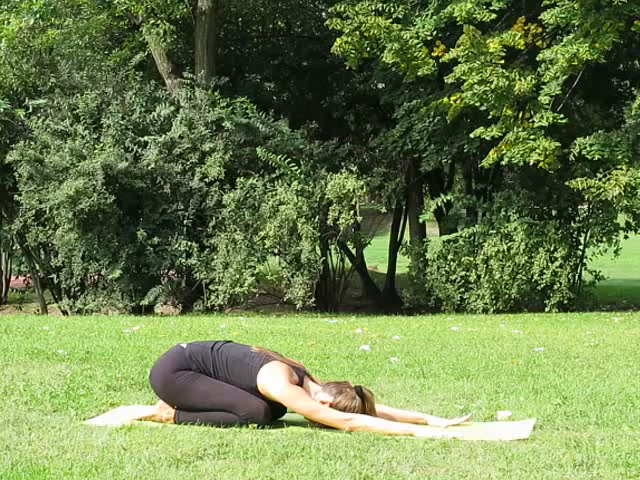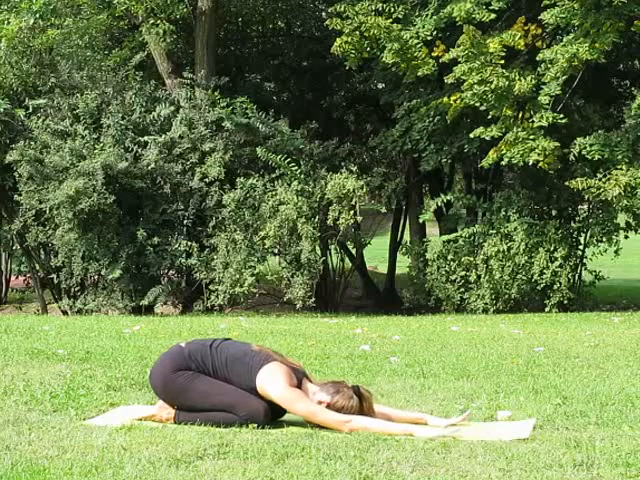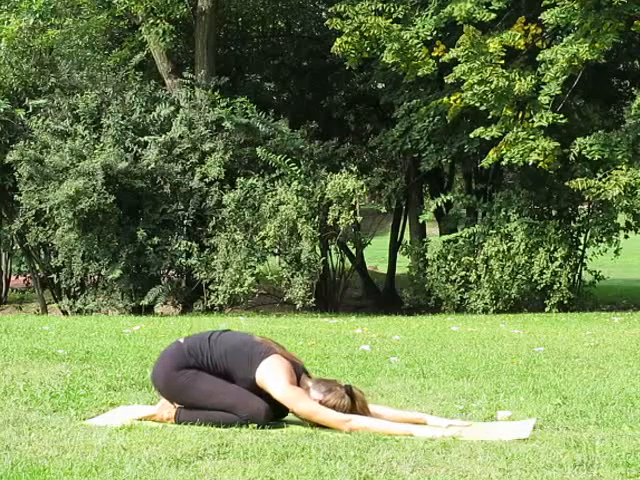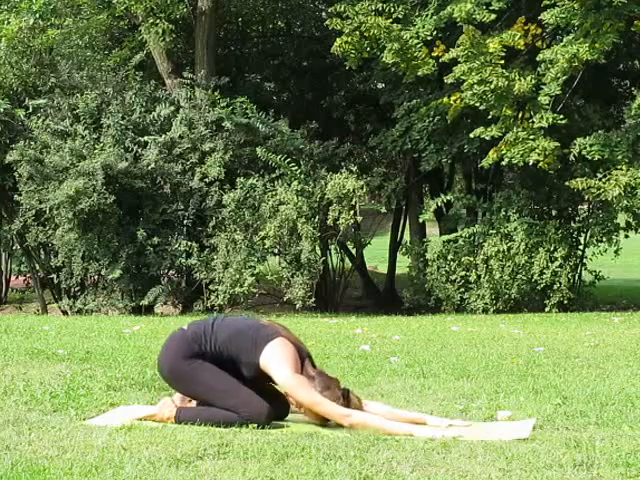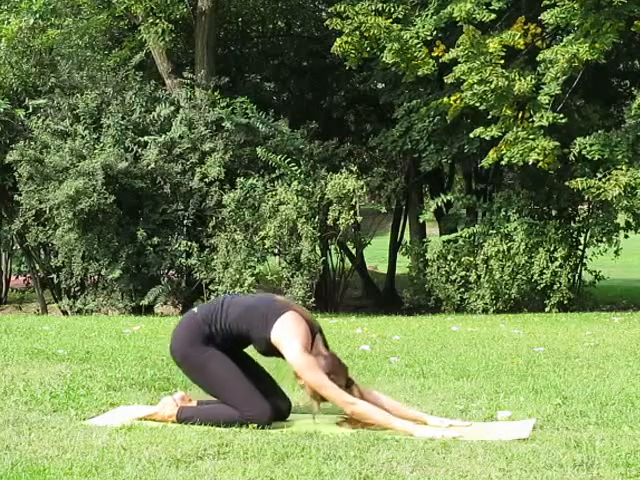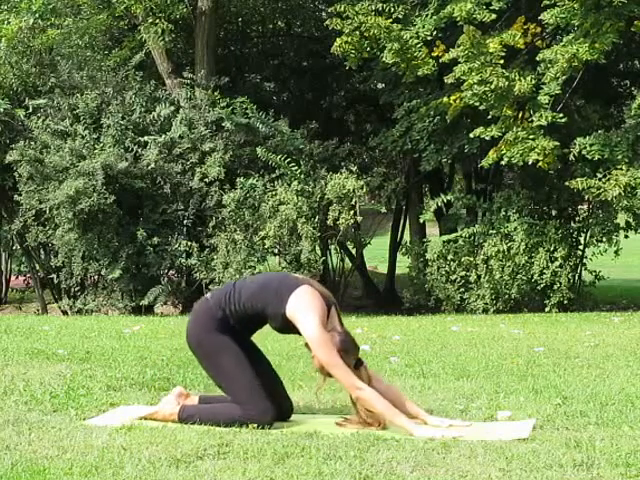
dt=0.5s
person 1, frame 1
left shoulder: (307, 383)
right shoulder: (283, 386)
left elbow: (369, 407)
right elbow: (348, 421)
left wrist: (431, 419)
right wrist: (415, 430)
left hip: (194, 360)
right hip: (172, 370)
left knee: (273, 410)
right knee: (254, 413)
left ankle: (185, 404)
right ankle: (173, 414)
person 1, frame 2
left shoulder: (302, 383)
right shoulder: (282, 389)
left elbow: (369, 408)
right elbow: (347, 422)
left wrist: (431, 418)
right wrist: (415, 431)
left hip: (194, 359)
right hip: (172, 370)
left knee: (272, 411)
right knee: (255, 414)
left ankle: (182, 403)
right ankle: (173, 415)
person 1, frame 3
left shoulder: (305, 383)
right shoulder: (283, 385)
left elbow: (366, 407)
right elbow: (344, 422)
left wrist: (429, 418)
right wrist: (416, 431)
left hip: (197, 359)
right hip: (174, 368)
left knee: (277, 409)
right knee: (257, 413)
left ankle: (189, 402)
right ankle: (175, 414)
person 1, frame 4
left shoulder: (304, 370)
right shoulder: (287, 372)
left elbow: (364, 404)
right elbow: (347, 416)
left wrist: (428, 419)
right wrist: (415, 431)
left hip: (205, 353)
right hip: (180, 355)
left knee: (278, 409)
right knee: (257, 413)
left ankle: (191, 402)
right ankle: (176, 413)
person 1, frame 5
left shoulder: (316, 347)
right shoulder: (298, 351)
left elbow: (367, 393)
right elbow: (350, 404)
left wrist: (428, 418)
right wrist: (414, 429)
left hip: (217, 340)
right hip: (193, 339)
left knee: (279, 408)
right knee: (258, 414)
left ankle: (189, 403)
right ankle: (175, 412)
person 1, frame 6
left shoulder: (328, 319)
right shoulder: (314, 325)
left elbow: (370, 378)
right elbow: (358, 387)
left wrist: (427, 417)
right wrist: (414, 428)
left hip: (230, 327)
right hip: (209, 325)
left knee: (282, 409)
right knee: (261, 414)
left ankle: (189, 399)
right ankle: (177, 411)
